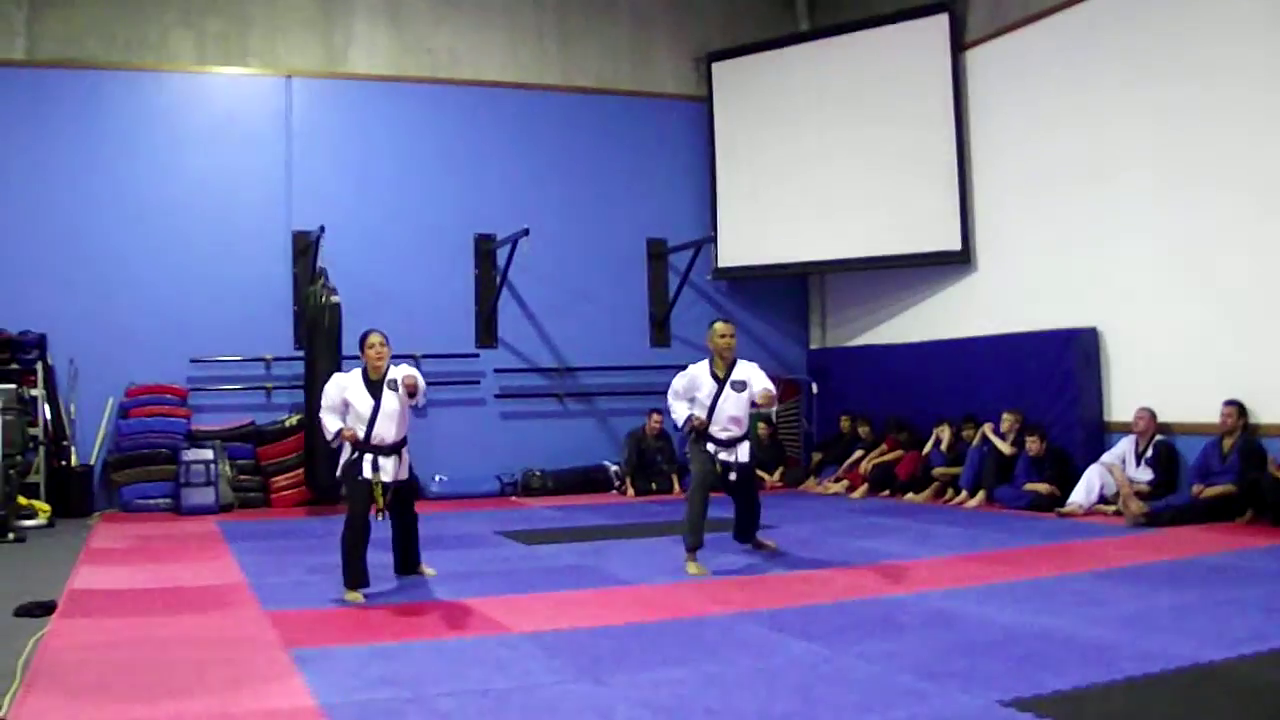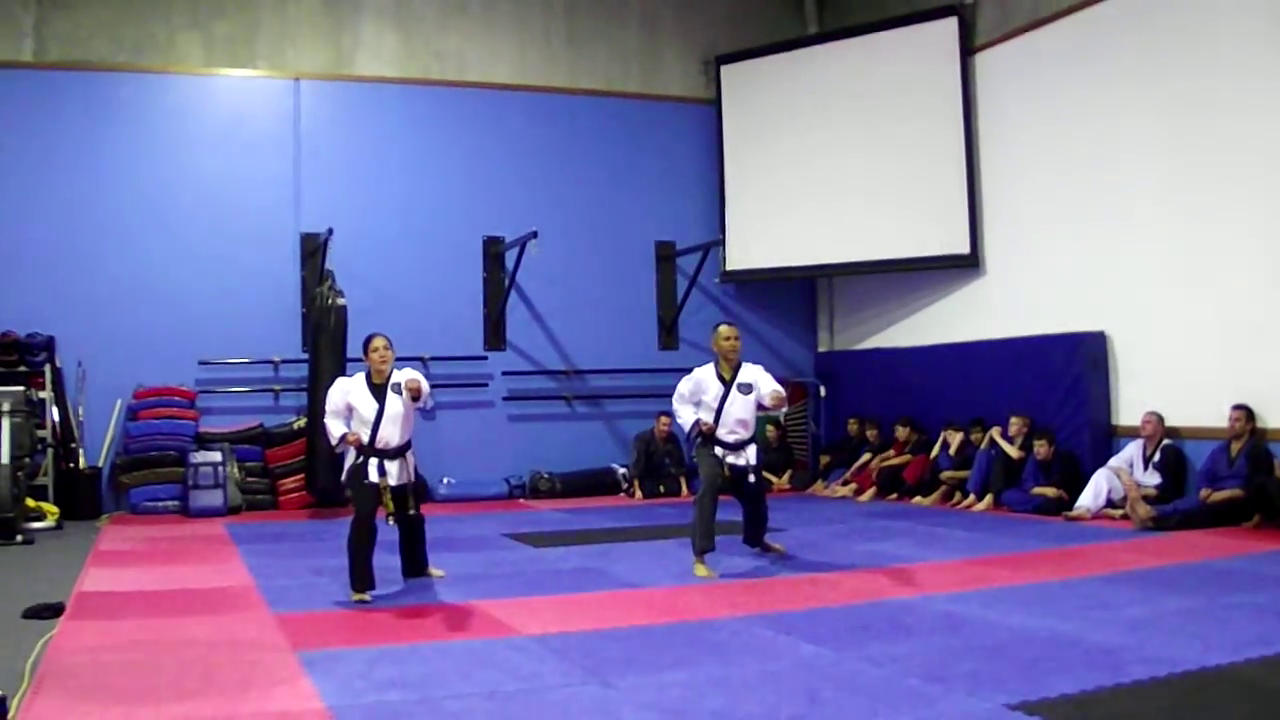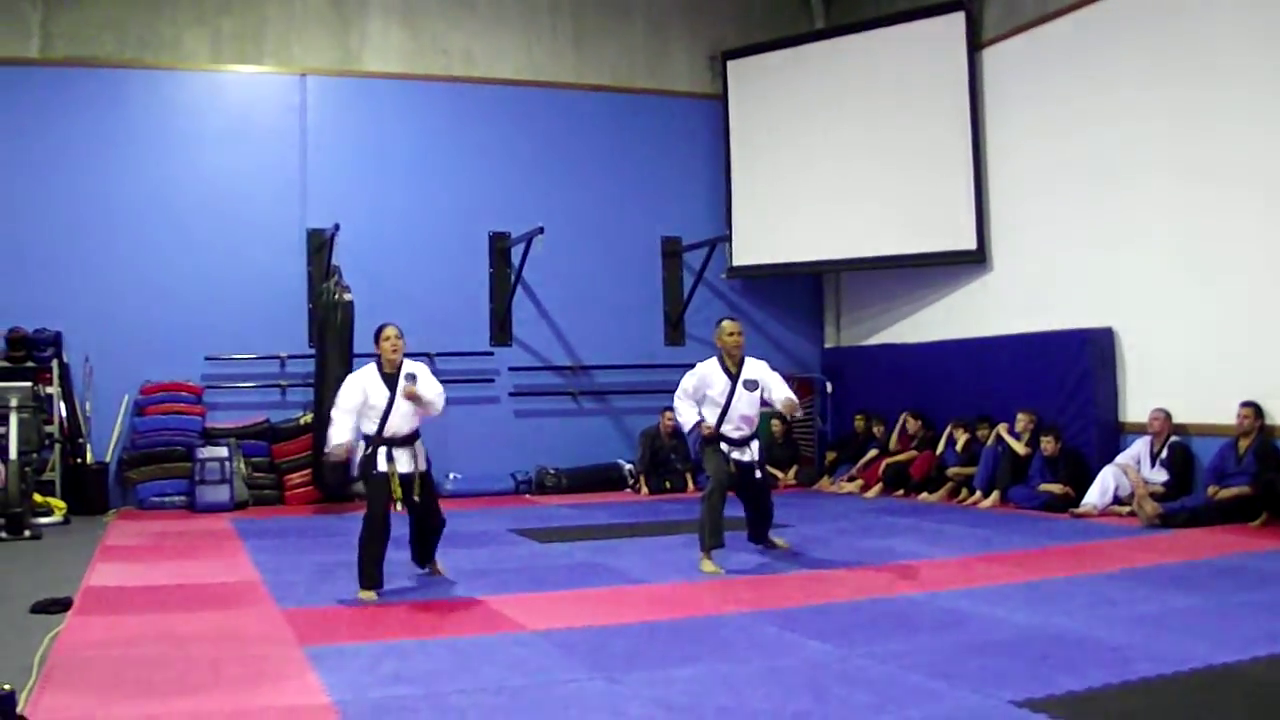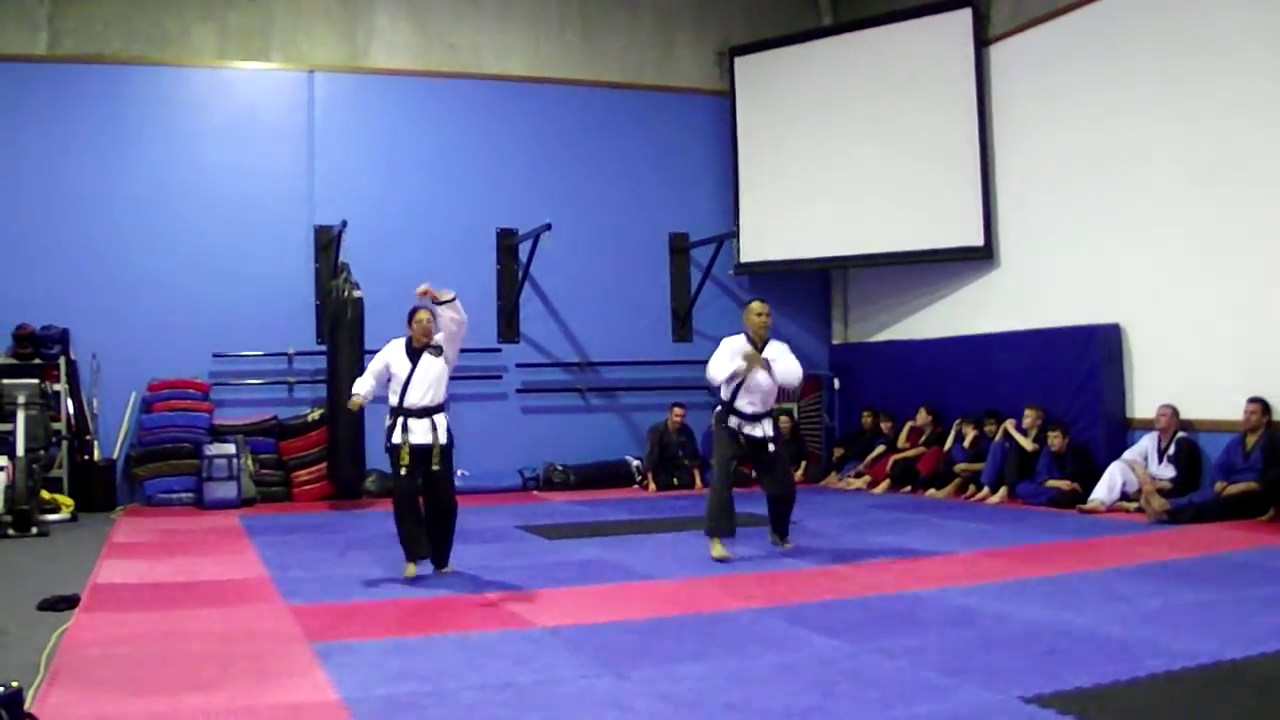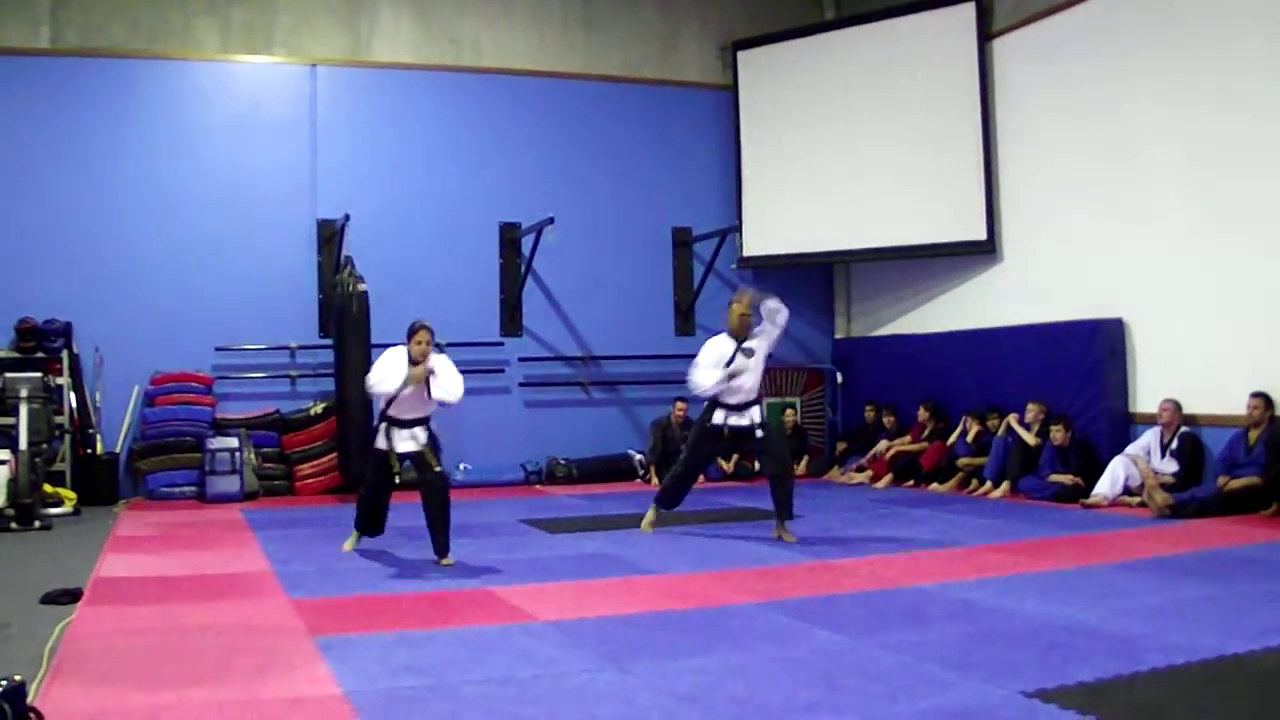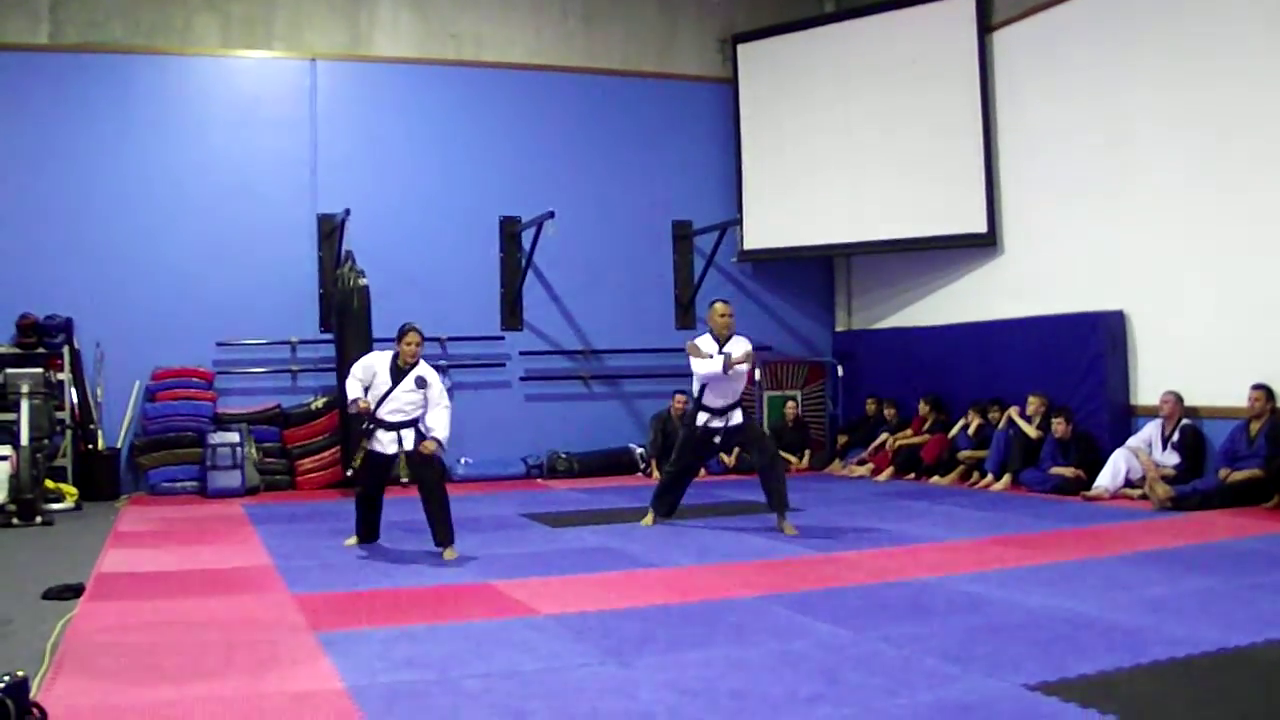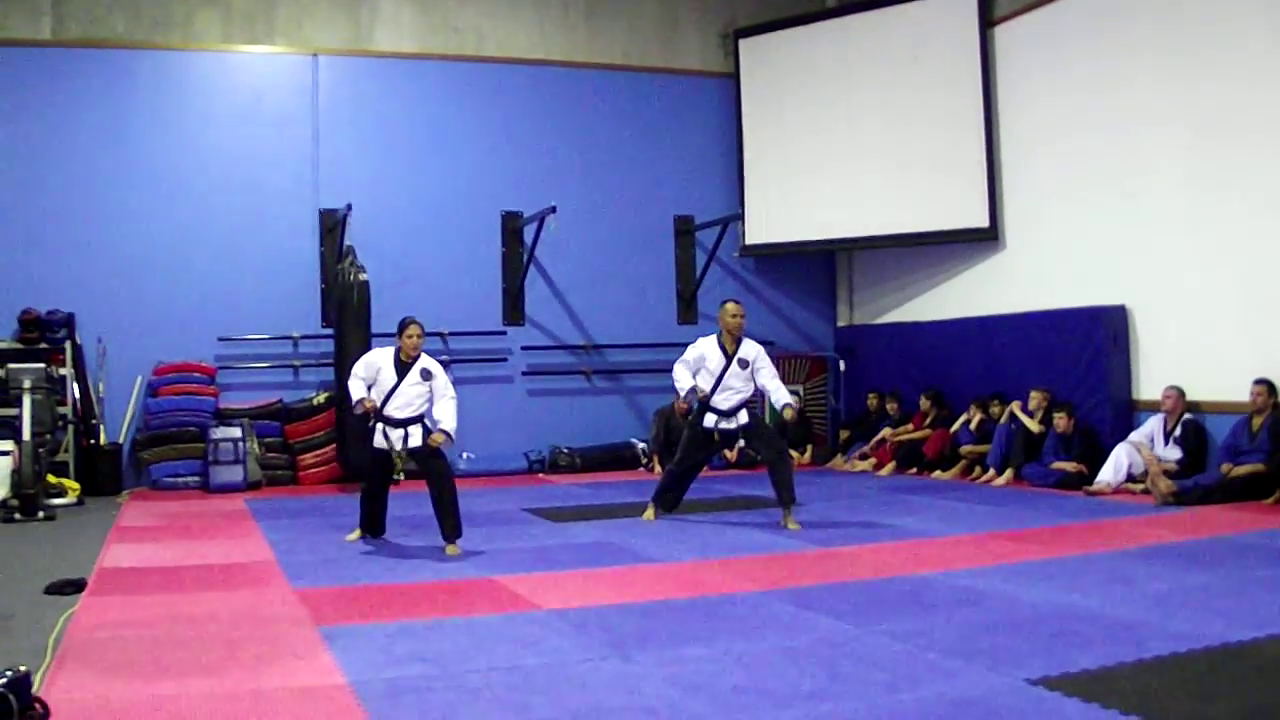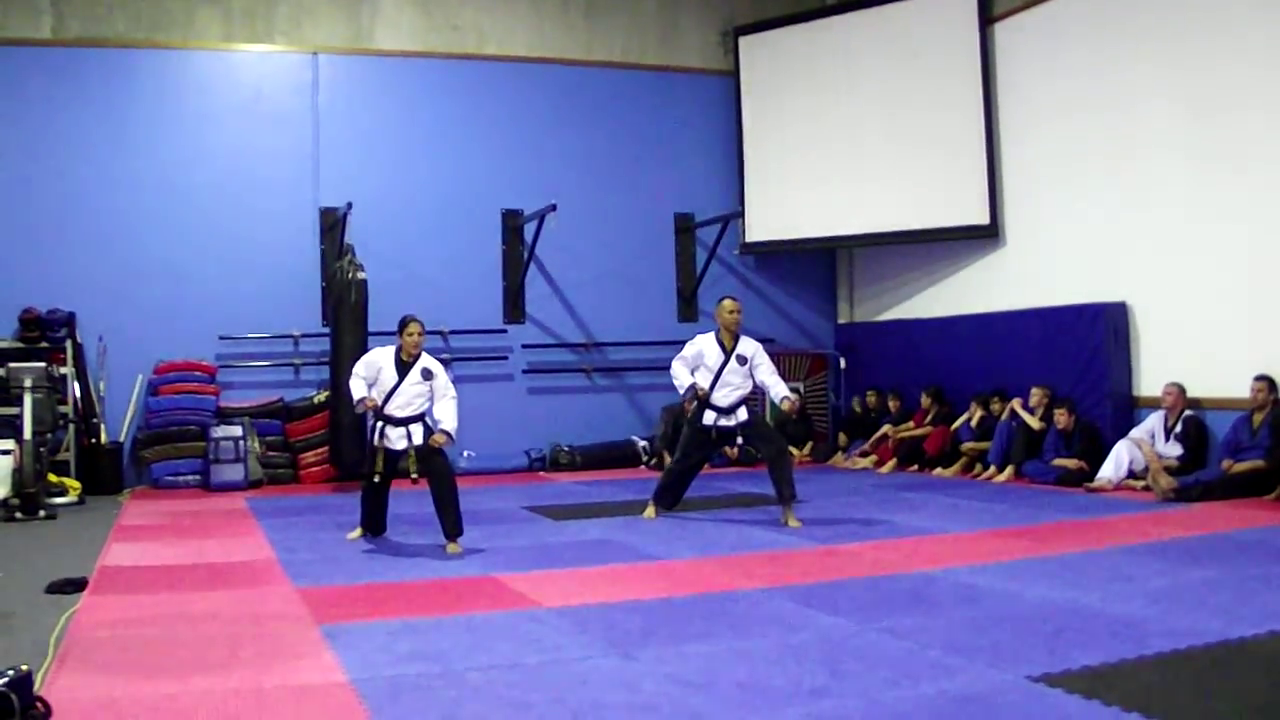
dt=0.4s
person 1, frame 1
left shoulder: (401, 375)
right shoulder: (346, 382)
left elbow: (414, 393)
right elbow: (328, 411)
left wrist: (412, 386)
right wrist: (339, 432)
left hip: (394, 460)
right hip: (360, 460)
left knee: (405, 516)
right knee: (357, 518)
left ankle: (410, 564)
right ankle: (353, 584)
person 1, frame 2
left shoulder: (405, 379)
right shoulder: (350, 386)
left elbow: (420, 396)
right elbow: (333, 416)
left wrist: (417, 389)
right wrist: (343, 436)
left hip: (400, 463)
right hip: (365, 465)
left knee: (411, 518)
right knee: (364, 521)
left ankle: (418, 567)
right ankle: (360, 585)
person 1, frame 3
left shoulder: (416, 370)
right shoulder: (362, 377)
left elbow: (435, 403)
right elbow: (345, 410)
left wrist: (420, 396)
right wrist: (341, 441)
left hip: (410, 453)
right hip: (377, 456)
left knee: (429, 514)
right knee: (377, 517)
left ankle: (426, 559)
right ankle: (368, 583)
person 1, frame 4
left shoulder: (444, 346)
right shoulder: (393, 349)
left elbow: (457, 322)
right elbow: (372, 374)
left wrist: (438, 298)
right wrist: (359, 394)
left hip: (435, 429)
right hip: (402, 430)
left knee: (442, 496)
right knee: (405, 493)
left ankle: (440, 558)
right ankle: (413, 555)
person 1, frame 5
left shoulder: (440, 362)
right shoulder: (393, 356)
left elbow: (454, 392)
right elbow: (376, 384)
left wrist: (426, 379)
right wrist: (406, 379)
left hip: (420, 434)
right hip: (389, 433)
left knee: (437, 489)
right knee: (375, 487)
left ankle: (442, 550)
right ankle: (362, 531)
person 1, frame 6
left shoulder: (427, 375)
right shoulder: (376, 361)
left elbow: (440, 408)
right elbow: (354, 378)
left wrist: (436, 438)
right wrist: (357, 400)
left hip: (410, 437)
right hip: (377, 435)
left knee: (432, 484)
right knee: (368, 487)
left ankle: (446, 542)
right ankle: (364, 534)
person 1, frame 7
left shoulder: (431, 367)
right shoulder: (379, 358)
left elbow: (446, 399)
right elbow: (357, 377)
left wrist: (444, 430)
right wrist: (362, 399)
left hip: (417, 432)
right hip: (385, 432)
left knee: (442, 479)
right knee: (375, 482)
left ankle: (451, 539)
right ankle: (368, 528)
person 1, frame 8
left shoulder: (432, 366)
right shoulder: (379, 357)
left elbow: (446, 399)
right elbow: (358, 377)
left wrist: (445, 430)
right wrist: (363, 398)
left hip: (418, 431)
right hip: (385, 430)
left knee: (443, 477)
right knee: (376, 480)
left ankle: (452, 537)
right ankle: (368, 526)
person 2, frame 1
left shoulder: (749, 370)
right shoulder: (695, 373)
left elbow: (764, 388)
right elbow: (675, 397)
left wrist: (768, 397)
right wrist: (688, 419)
left hip: (737, 448)
right hip: (705, 445)
left knee: (748, 497)
right knee: (698, 489)
left ankle: (751, 538)
right ankle: (691, 555)
person 2, frame 2
left shoulder: (754, 373)
right shoulder: (700, 376)
left elbow: (770, 390)
right elbow: (680, 402)
left wrist: (777, 397)
right wrist: (695, 423)
left hip: (744, 451)
right hip: (711, 448)
left knee: (755, 500)
right knee: (707, 492)
left ankle: (758, 541)
right ankle: (699, 558)
person 2, frame 3
left shoulder: (758, 368)
right shoulder: (704, 371)
left elbow: (777, 389)
right elbow: (682, 398)
left wrist: (788, 402)
right wrist: (697, 424)
left hip: (747, 446)
right hip: (716, 445)
left knee: (760, 499)
right knee: (716, 487)
left ankle: (762, 537)
right ankle: (706, 555)
person 2, frame 4
left shoulder: (779, 349)
right shoulder: (731, 344)
left elbow: (792, 375)
right elbow: (716, 371)
left wrist: (763, 364)
right wrist: (743, 367)
left hip: (762, 426)
right hip: (730, 423)
left knee: (782, 484)
right knee: (722, 476)
left ankle: (778, 534)
right ankle: (717, 538)
person 2, frame 5
left shoulder: (760, 336)
right shoulder: (714, 345)
left elbow: (779, 316)
right elbow: (698, 381)
left wrist: (761, 300)
right wrist: (725, 378)
left hip: (751, 417)
right hip: (718, 416)
left knee: (781, 464)
right knee: (690, 463)
left ankle: (781, 525)
right ankle: (657, 507)
person 2, frame 6
left shoulder: (741, 343)
right shoulder: (699, 344)
left elbow: (740, 369)
right elbow: (702, 371)
left wrist: (707, 357)
right wrist: (733, 360)
left hip: (734, 417)
right hip: (704, 418)
left knee: (769, 458)
right knee: (679, 466)
left ankle: (782, 518)
right ankle: (655, 510)
person 2, frame 7
left shoulder: (754, 350)
right shoulder: (703, 346)
left elbow: (771, 381)
right elbow: (681, 368)
left wrist: (786, 404)
right wrist: (691, 389)
left hip: (741, 417)
right hip: (708, 418)
left knee: (778, 453)
right knee: (683, 463)
left ankle: (787, 513)
right ankle: (655, 505)
person 2, frame 8
left shoulder: (752, 347)
right shoulder: (701, 343)
left elbow: (769, 376)
right elbow: (678, 365)
left wrist: (785, 397)
right wrist: (691, 387)
left hip: (739, 414)
right hip: (707, 415)
left knee: (777, 450)
right knee: (683, 461)
left ankle: (787, 510)
right ankle: (655, 503)
